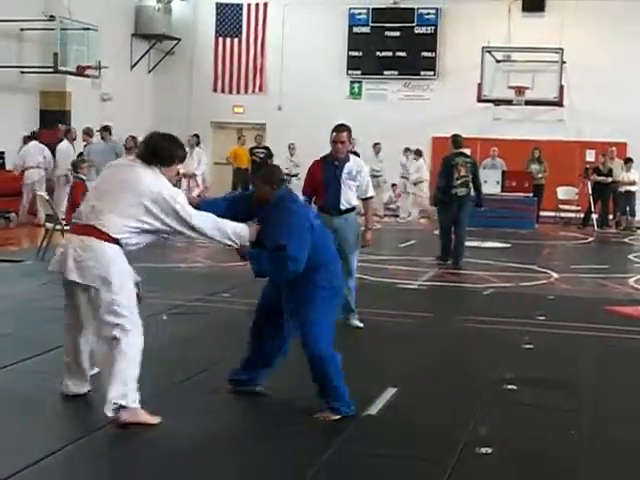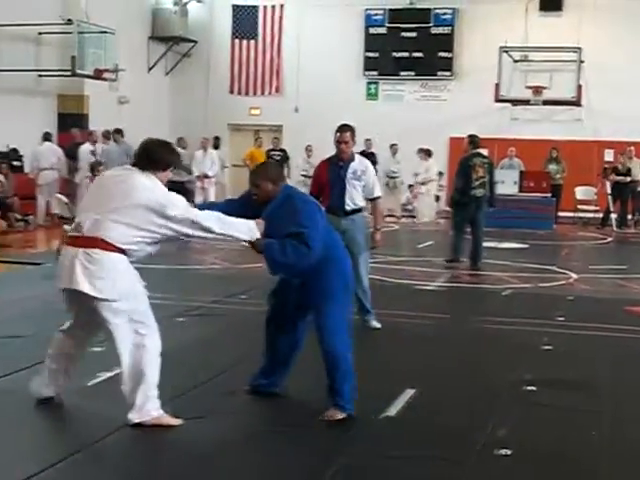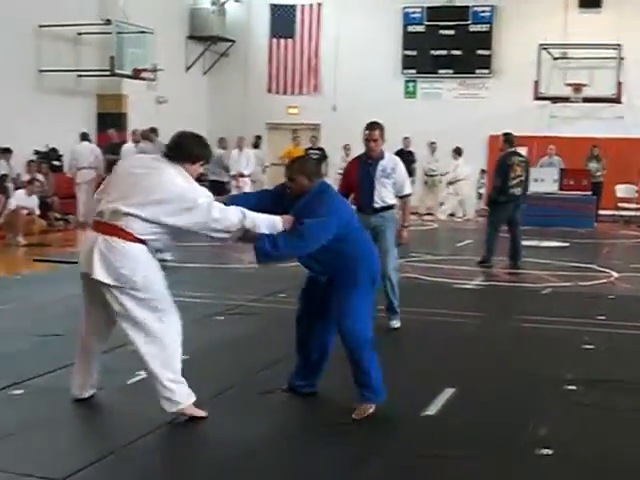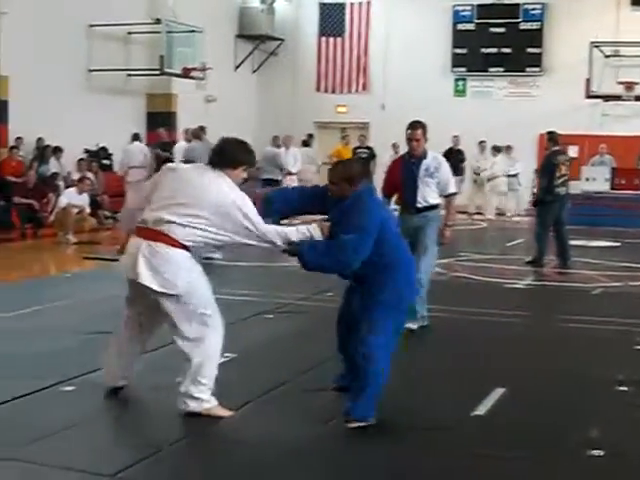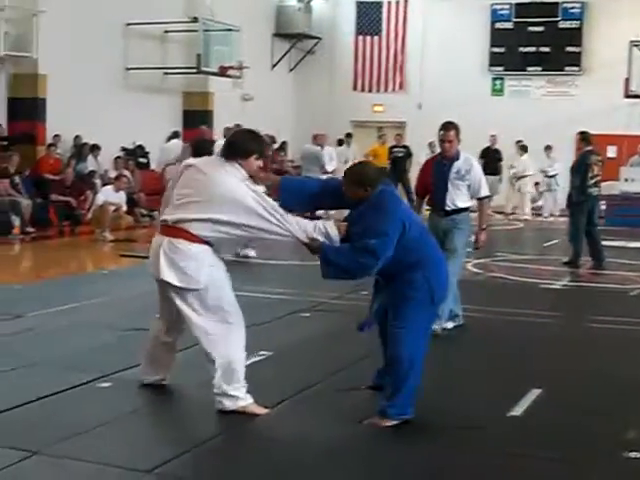
dt=0.2s
person 1, frame 1
left shoulder: (117, 166)
right shoulder: (160, 190)
right elbow: (198, 223)
right wrist: (246, 232)
left hip: (74, 245)
right hip: (102, 254)
left knee: (79, 322)
right knee: (125, 330)
left ankle: (74, 383)
right ankle: (124, 405)
person 1, frame 2
left shoulder: (108, 176)
right shoulder: (160, 197)
right elbow: (205, 221)
right wrist: (255, 229)
left hip: (73, 255)
right hip: (105, 263)
left knee: (78, 329)
right knee: (142, 336)
left ankle: (46, 387)
right ankle: (146, 409)
person 1, frame 3
left shoulder: (131, 162)
right shoulder: (185, 190)
left elbow: (101, 196)
right elbow: (230, 219)
right wrist: (279, 223)
left hip: (96, 243)
right hip: (125, 252)
left knee: (96, 323)
right knee: (162, 323)
left ankle: (83, 386)
right ankle: (177, 398)
person 1, frame 4
left shoulder: (174, 170)
right shoulder: (230, 198)
left elbow: (142, 202)
right elbow: (266, 233)
right wrist: (315, 231)
left hip: (139, 248)
right hip: (169, 259)
left knee: (138, 321)
right knee: (207, 327)
left ankle: (115, 378)
right ankle: (197, 399)
person 1, frame 5
left shoulder: (194, 164)
right shoulder: (242, 191)
left elbow: (173, 198)
right elbow: (284, 224)
right wrist: (332, 229)
left hip: (166, 245)
right hip: (191, 254)
left knee: (172, 318)
right knee: (226, 323)
left ankle: (153, 373)
right ankle: (235, 397)
person 2, frame 1
left shoulder: (292, 215)
right shoulder: (269, 201)
left elbow: (288, 262)
right elbow: (233, 204)
left wrist: (251, 254)
right wrist: (198, 206)
left hip: (315, 277)
right hip: (287, 276)
left knee: (315, 340)
right knee: (265, 326)
left ankle: (339, 404)
right ankle: (247, 379)
person 2, frame 2
left shoulder: (301, 208)
right shoulder: (263, 200)
left elbow: (306, 249)
right elbow: (234, 208)
left wrist: (266, 247)
right wrist: (198, 211)
left hip: (327, 274)
right hip: (297, 275)
left knee: (333, 338)
right knee: (280, 326)
left ankle: (342, 403)
right ankle: (267, 382)
person 2, frame 3
left shoulder: (328, 206)
right shoulder: (297, 193)
left elbow: (302, 240)
right elbow: (264, 200)
left wrist: (258, 240)
right wrist: (225, 204)
left hip: (354, 271)
right hip: (325, 271)
left knee: (352, 330)
right knee: (309, 324)
left ankle: (370, 394)
right ankle: (304, 381)
person 2, frame 4
left shoulder: (366, 213)
right shoulder: (350, 196)
left elbow: (342, 256)
right elbow: (307, 197)
left wrist: (301, 248)
right wrist: (265, 200)
left hip: (389, 281)
right hip: (367, 277)
left knee: (370, 343)
right knee: (348, 329)
left ankle: (360, 411)
right ankle: (351, 381)
person 2, frame 5
left shoulder: (387, 216)
right shoulder: (372, 195)
left elbow: (364, 260)
right elbow: (321, 190)
left wrist: (322, 250)
right wrist: (276, 182)
left hip: (420, 278)
right hip: (396, 273)
left knee: (404, 341)
right knee: (387, 326)
left ankle: (398, 409)
right ankle: (389, 378)
person 3, frame 1
left shoulder: (358, 166)
right shoulder: (318, 166)
left elbow: (367, 199)
right elbow: (307, 197)
left wrist: (368, 228)
left hip: (347, 219)
right hip: (323, 218)
left knee: (348, 269)
left ankle: (350, 313)
person 3, frame 2
left shoulder: (364, 166)
right shoulder: (324, 167)
left elbow: (374, 200)
right elbow: (314, 198)
left wrist: (377, 229)
left hip: (355, 220)
right hip: (330, 220)
left knee: (360, 271)
left ankle: (368, 314)
person 3, frame 3
left shoulder: (394, 163)
right shoulder: (354, 165)
left elbow: (405, 197)
right elbow: (344, 195)
left wrist: (404, 226)
left hip: (385, 217)
right hip: (361, 218)
left knee: (388, 268)
left ankle: (393, 313)
person 3, frame 4
left shoulder: (438, 163)
right shoulder: (398, 164)
left elbow: (450, 196)
right elbow: (387, 195)
left wrist: (447, 225)
left hip: (429, 218)
right hip: (405, 217)
left knee: (422, 269)
left ankle: (413, 315)
right ankle: (420, 315)
person 3, frame 5
left shoulder: (470, 165)
right shoulder: (430, 165)
left elbow: (482, 199)
right elbow: (420, 196)
left wrist: (482, 228)
left hip: (458, 220)
right hip: (435, 219)
left knee: (449, 271)
left ankle: (440, 319)
right ankle: (455, 315)
person 4, frame 1
left shoulder: (448, 159)
right shoulder: (471, 160)
left elbow: (441, 181)
right elbow: (476, 182)
left wrist: (437, 198)
right wrist: (479, 199)
left hip: (448, 199)
right hip: (464, 199)
left knee: (445, 228)
right knee: (460, 230)
left ankle: (445, 255)
right ankle: (457, 260)
person 4, frame 2
left shoulder: (466, 160)
right shoulder: (487, 161)
left elbow: (459, 182)
right elbow: (491, 182)
left wrist: (454, 199)
right wrist: (491, 199)
left hip: (466, 200)
right hip: (480, 200)
left knee: (459, 229)
right knee: (478, 231)
left ankle: (455, 257)
right ankle: (475, 261)
person 4, frame 3
left shoulder: (504, 159)
right shoulder: (523, 159)
left elbow: (497, 181)
right elbow: (525, 179)
left wrist: (491, 198)
right wrist: (523, 195)
left hip: (503, 199)
right hip: (517, 198)
left knee: (493, 228)
right knee: (515, 230)
left ankle: (488, 258)
right ankle: (515, 261)
person 4, frame 4
left shoulder: (549, 157)
right shoulder: (566, 157)
left elbow: (543, 181)
right elbow: (566, 178)
left wrist: (538, 198)
left hip: (549, 198)
right hip: (562, 197)
left knee: (542, 229)
right knee: (560, 229)
left ankle: (539, 259)
right ankle: (564, 260)
person 4, frame 5
left shoulder: (582, 158)
right shoulder: (598, 157)
left elbow: (576, 181)
right elbow: (597, 178)
left wrist: (571, 199)
left hip: (581, 199)
right hip: (594, 198)
left knee: (576, 230)
right knee: (592, 229)
left ankle: (575, 260)
right ankle: (599, 260)
